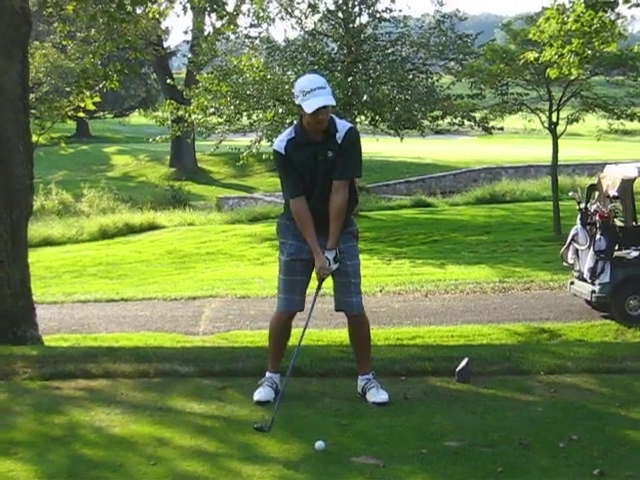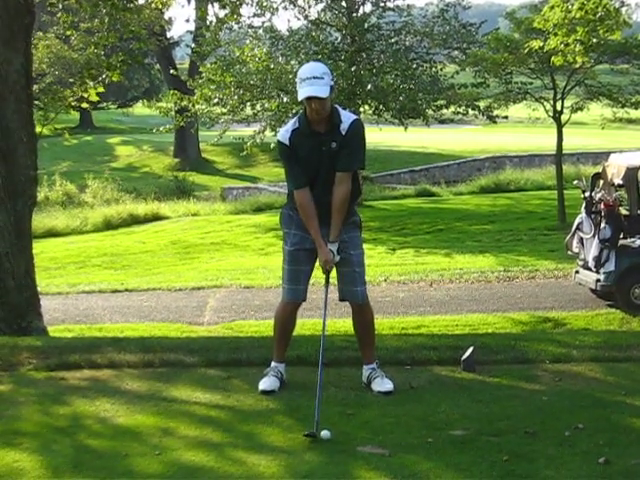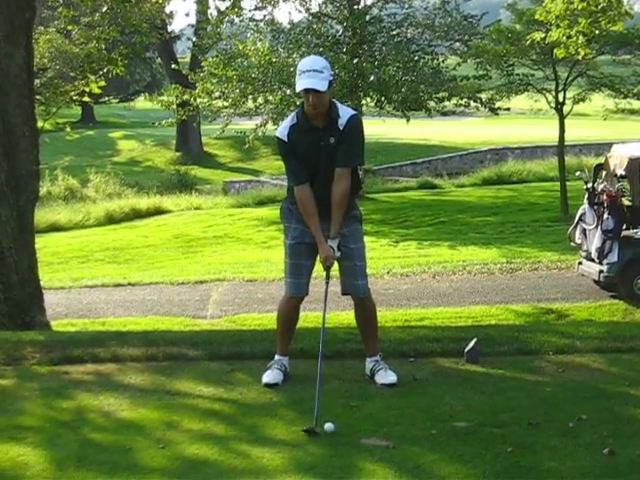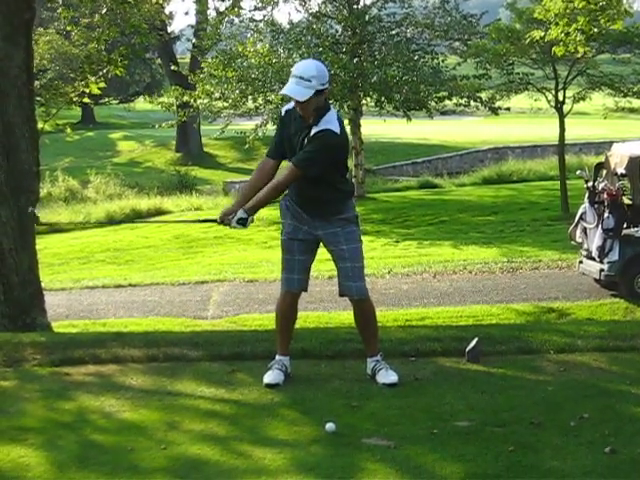
dt=1s
person 1, frame 1
left shoulder: (347, 135)
right shoulder: (285, 146)
left elbow: (340, 193)
right elbow: (297, 201)
left wrist: (331, 247)
right wrist: (316, 252)
left hip: (340, 230)
right hip: (297, 230)
left knee: (354, 308)
right knee: (286, 308)
left ankle: (366, 378)
right ankle: (272, 376)
person 1, frame 2
left shoulder: (351, 126)
right shoulder: (288, 136)
left elbow: (343, 185)
right elbow: (301, 192)
left wrist: (334, 240)
right wrist: (320, 244)
left hip: (343, 219)
right hip: (300, 221)
left knee: (359, 297)
right knee: (291, 299)
left ankle: (371, 367)
right ankle: (277, 366)
person 1, frame 3
left shoulder: (349, 122)
right shoulder: (288, 132)
left elbow: (342, 181)
right elbow: (301, 189)
left wrist: (333, 235)
right wrist: (319, 241)
left hip: (344, 214)
right hip: (300, 216)
left knee: (360, 291)
right knee: (294, 293)
left ankle: (374, 360)
right ankle: (281, 359)
person 1, frame 4
left shoulder: (330, 134)
right shoulder: (289, 114)
left elbow: (287, 177)
right elbow: (269, 163)
left wrist: (248, 210)
right wrist: (237, 203)
left hip: (337, 216)
right hip: (298, 213)
left knee: (357, 292)
right knee: (290, 291)
left ankle: (375, 360)
right ankle: (281, 359)
